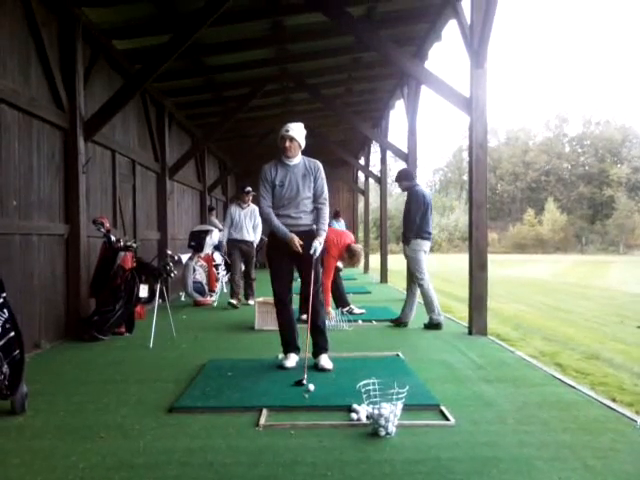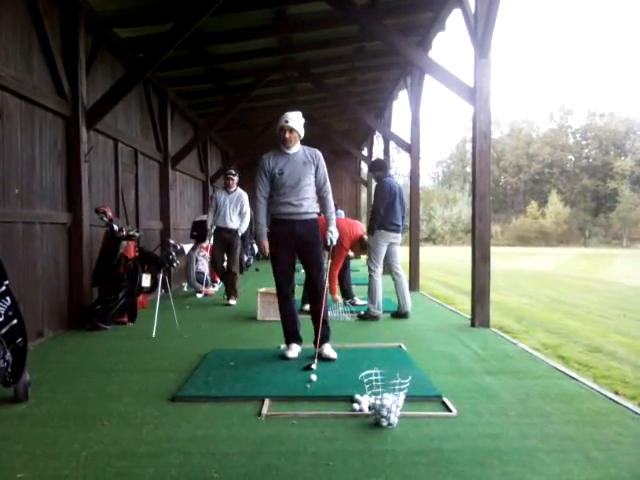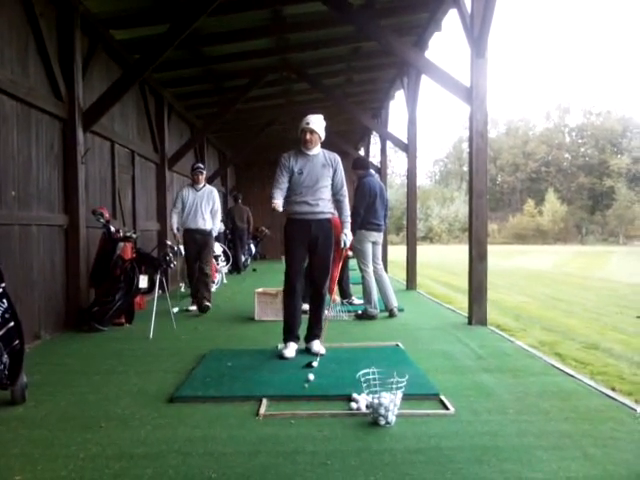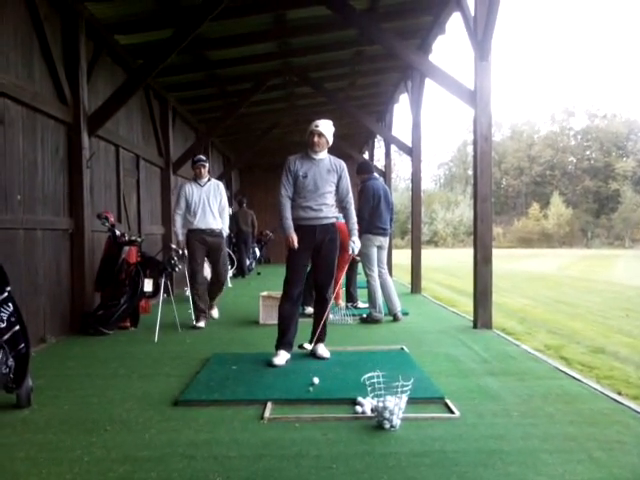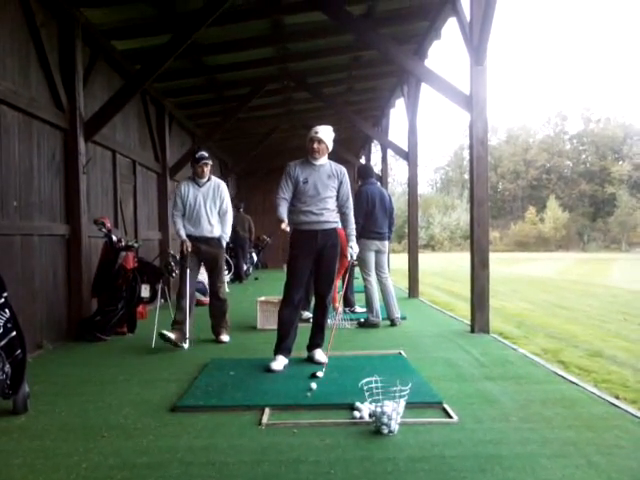
dt=1s
person 1, frame 1
left shoulder: (314, 167)
right shoulder: (269, 170)
left elbow: (322, 204)
right elbow: (265, 207)
left wrist: (320, 235)
right wrist: (286, 235)
left hip: (308, 237)
right hip: (279, 239)
left knee: (314, 295)
right knee: (282, 297)
left ankle: (321, 351)
right ankle: (291, 350)
person 1, frame 2
left shoulder: (314, 156)
right shoulder: (268, 160)
left elbow: (324, 192)
right elbow: (261, 198)
left wrist: (332, 224)
right wrist: (262, 234)
left hip: (309, 225)
right hip: (280, 228)
left knee: (317, 283)
right knee: (284, 287)
left ankle: (323, 341)
right ankle: (293, 341)
person 1, frame 3
left shoulder: (333, 160)
right shoulder: (288, 159)
left elbow: (341, 195)
right elbow: (279, 187)
left wrist: (346, 226)
right wrist: (278, 200)
left hip: (323, 225)
right hip: (296, 225)
left knee: (320, 284)
right knee: (293, 283)
left ankle: (314, 337)
right ankle: (290, 339)
person 1, frame 4
left shoulder: (338, 166)
right shoulder: (293, 163)
left elbow: (346, 201)
right elbow: (285, 197)
left wrist: (353, 233)
right wrist: (289, 230)
left hip: (328, 231)
right hip: (301, 230)
left knee: (324, 289)
right knee: (293, 289)
left ankle: (318, 341)
right ankle: (284, 346)
person 1, frame 5
left shoulder: (339, 171)
right shoulder: (294, 169)
left elbow: (346, 207)
right elbow: (282, 198)
left wrist: (351, 238)
right wrist: (283, 217)
left hip: (329, 236)
right hip: (302, 236)
left knee: (324, 294)
right knee: (293, 294)
left ankle: (316, 347)
right ankle: (282, 352)
person 2, frame 1
left shoulder: (415, 193)
right shoulder: (422, 192)
left elbow: (413, 220)
left wrist: (406, 240)
left hip: (416, 241)
right hip: (423, 240)
left knee: (422, 280)
right knee: (413, 280)
left ankle: (436, 318)
right ankle: (405, 317)
person 2, frame 2
left shoulder: (383, 184)
right shoulder: (397, 185)
left elbow: (378, 210)
right elbow: (403, 210)
left wrist: (371, 230)
right wrist: (398, 226)
left hip: (382, 232)
right hip: (396, 233)
left knee: (375, 271)
right knee: (397, 270)
left ankle: (374, 311)
right ankle: (404, 308)
person 2, frame 3
left shoulder: (364, 183)
right shoulder: (380, 184)
left elbow: (358, 210)
right elbow: (385, 209)
left wrist: (352, 231)
left hip: (364, 231)
right hip: (378, 231)
left knee: (366, 270)
right knee: (378, 268)
left ankle: (371, 310)
right ankle: (392, 306)
person 2, frame 4
left shoulder: (367, 186)
right shoulder: (384, 187)
left elbow: (363, 214)
right elbow: (391, 212)
left wrist: (358, 236)
left hip: (370, 235)
right hip: (384, 235)
left knee: (372, 274)
right knee: (383, 272)
left ankle: (376, 314)
right ankle: (396, 310)
person 2, frame 5
left shoulder: (362, 192)
right shoulder: (384, 192)
left elbow: (358, 219)
right elbow: (391, 217)
left hip: (367, 240)
right hip: (383, 240)
left knee: (369, 279)
right knee: (384, 277)
left ankle: (374, 318)
right ankle: (394, 316)
person 3, frame 1
left shoulder: (254, 209)
right shoulder: (232, 208)
left elbow: (258, 227)
right elbow: (226, 226)
left wrist: (255, 242)
right wrist: (224, 242)
left hip: (249, 243)
right hip: (234, 243)
left knee: (250, 272)
right knee: (235, 270)
left ankle: (249, 296)
right ankle: (235, 298)
person 3, frame 2
left shoulder: (242, 195)
right shoulder: (218, 193)
left elbow: (246, 216)
right elbow: (212, 211)
left wrist: (239, 232)
right wrist: (209, 227)
left hip: (233, 233)
right hip: (219, 231)
left knee: (233, 265)
right knee: (216, 262)
left ankle: (232, 295)
right ankle: (229, 286)
person 3, frame 3
left shoulder: (212, 192)
right shoulder: (184, 192)
left elbow: (217, 214)
right elbow: (175, 211)
left wrist: (214, 232)
right wrist: (175, 230)
left hip: (206, 233)
right hip: (189, 233)
left knee: (205, 268)
right knee: (191, 269)
left ankle: (204, 301)
right ankle: (196, 299)
person 3, frame 4
left shoulder: (218, 186)
right shoulder: (186, 188)
left elbow: (224, 211)
right elbow: (179, 213)
left wrist: (223, 232)
right wrist: (180, 236)
left hip: (216, 234)
right hip: (195, 235)
left knee: (221, 273)
right knee: (197, 276)
left ankle: (210, 301)
right ankle: (201, 315)
person 3, frame 5
left shoulder: (219, 186)
right shoulder: (183, 187)
left elbow: (227, 214)
right elbow: (176, 214)
left wrist: (223, 240)
right wrist: (183, 237)
left hip: (214, 242)
right hip: (191, 242)
left knee: (217, 288)
right knee: (185, 286)
left ankle: (221, 330)
right ankle: (179, 332)
